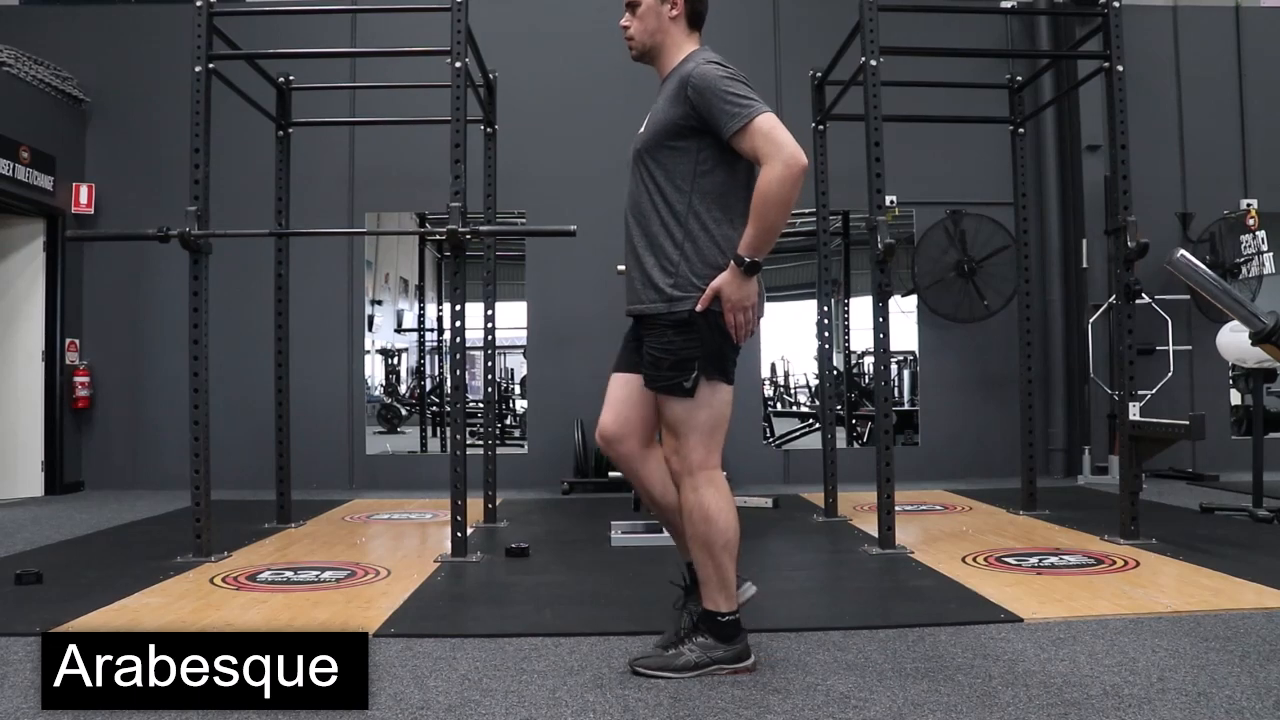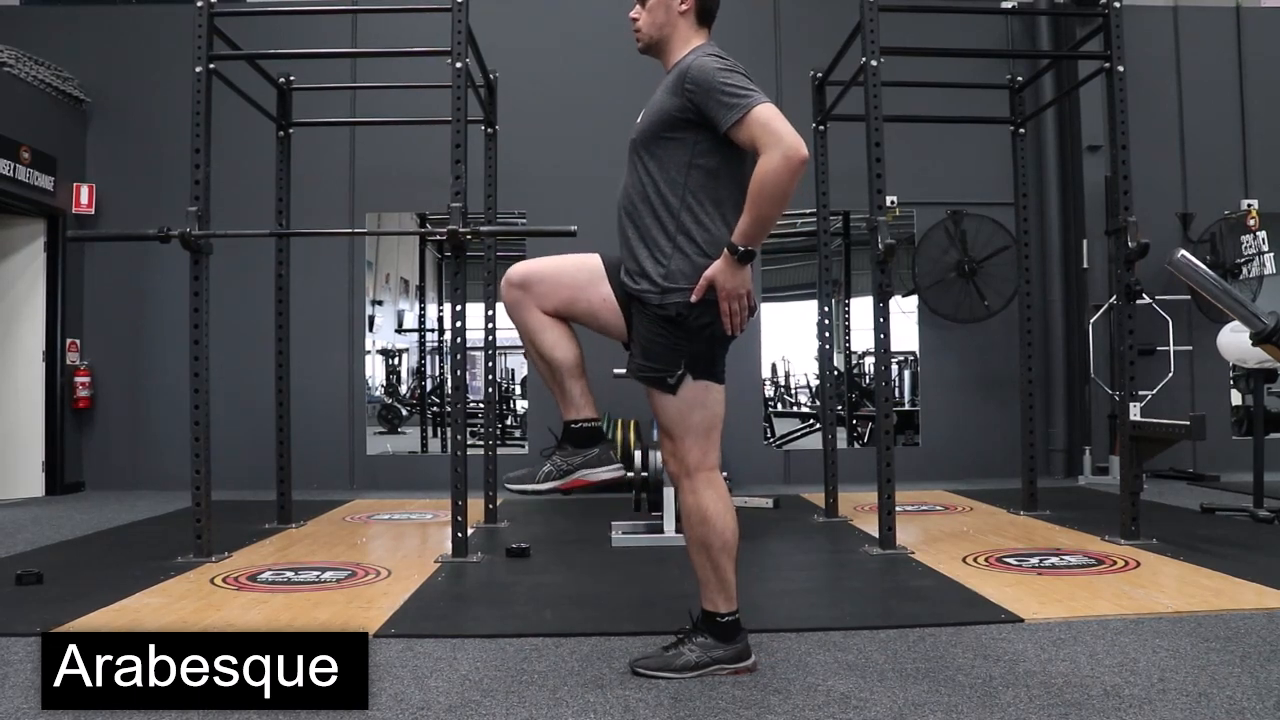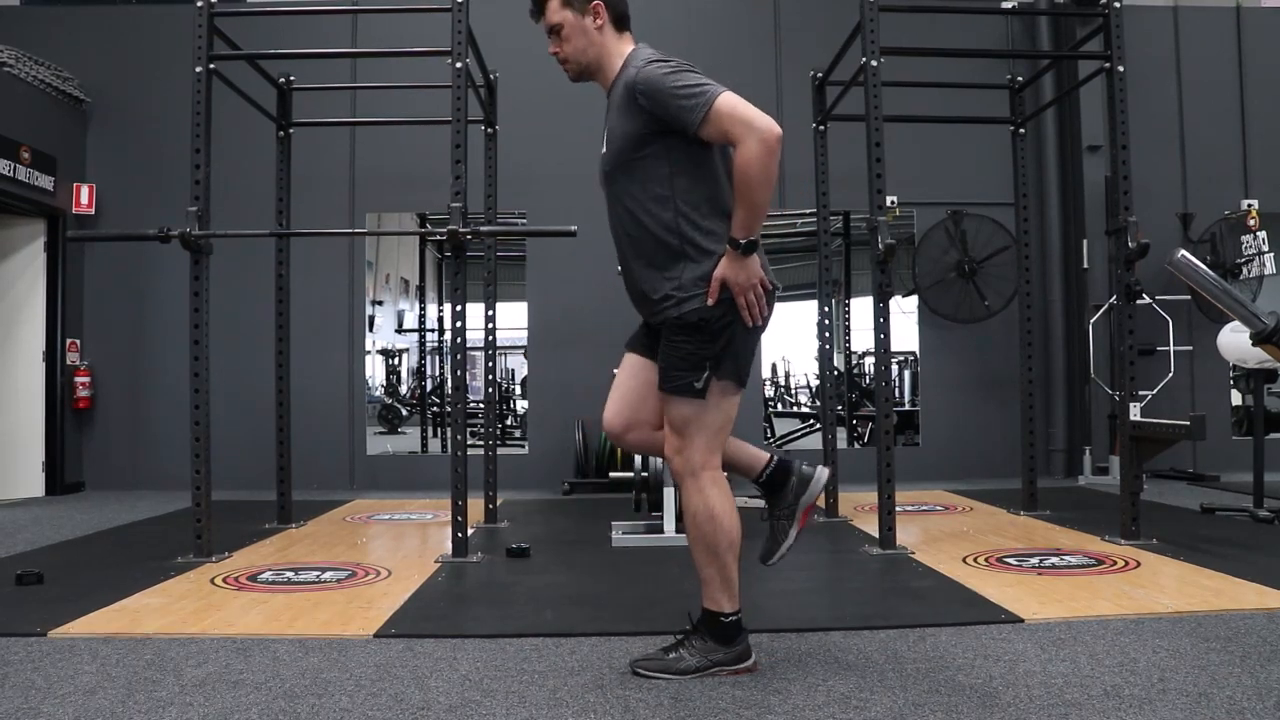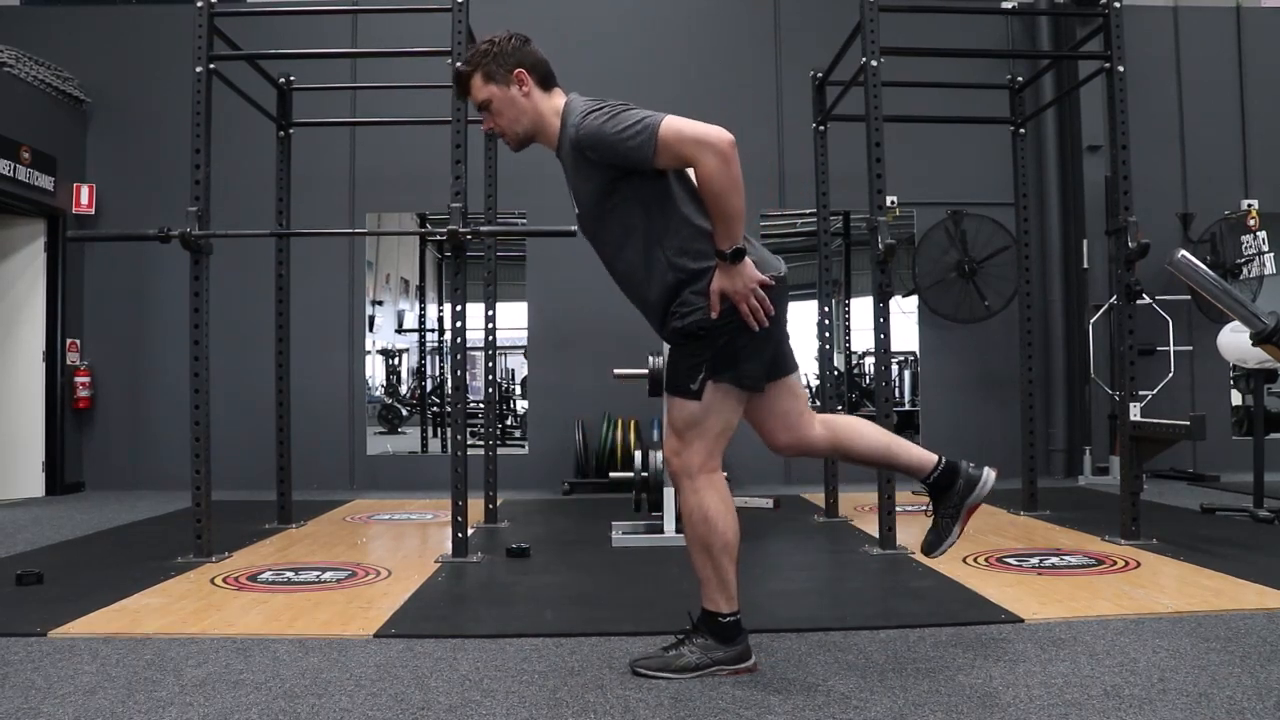
dt=1s
person 1, frame 1
left shoulder: (705, 77)
right shoulder: (675, 90)
left elbow: (787, 161)
left wrist: (743, 267)
left hip: (695, 306)
right hip: (663, 306)
left knee: (693, 465)
right knee: (621, 437)
left ankle: (721, 632)
right ankle: (714, 583)
person 1, frame 2
left shoulder: (704, 70)
right shoulder: (680, 82)
left elbow: (787, 152)
left wrist: (737, 256)
left hip: (686, 293)
right hip: (651, 282)
left knee: (692, 467)
right knee: (523, 283)
left ankle: (723, 636)
right ankle: (585, 441)
person 1, frame 3
left shoulder: (649, 77)
right shoulder: (624, 93)
left elbow: (760, 134)
left wrist: (742, 250)
left hip: (711, 293)
right hip: (679, 296)
left knee: (691, 459)
right knee: (628, 426)
left ankle: (723, 637)
right ankle: (778, 475)
person 1, frame 4
left shoulder: (591, 127)
right shoulder: (580, 140)
left elbow: (713, 145)
right elbow: (685, 173)
left wrist: (731, 258)
left hip: (720, 298)
right hip: (725, 299)
left knee: (691, 462)
right knee: (798, 434)
left ankle: (722, 635)
right ankle: (950, 476)
